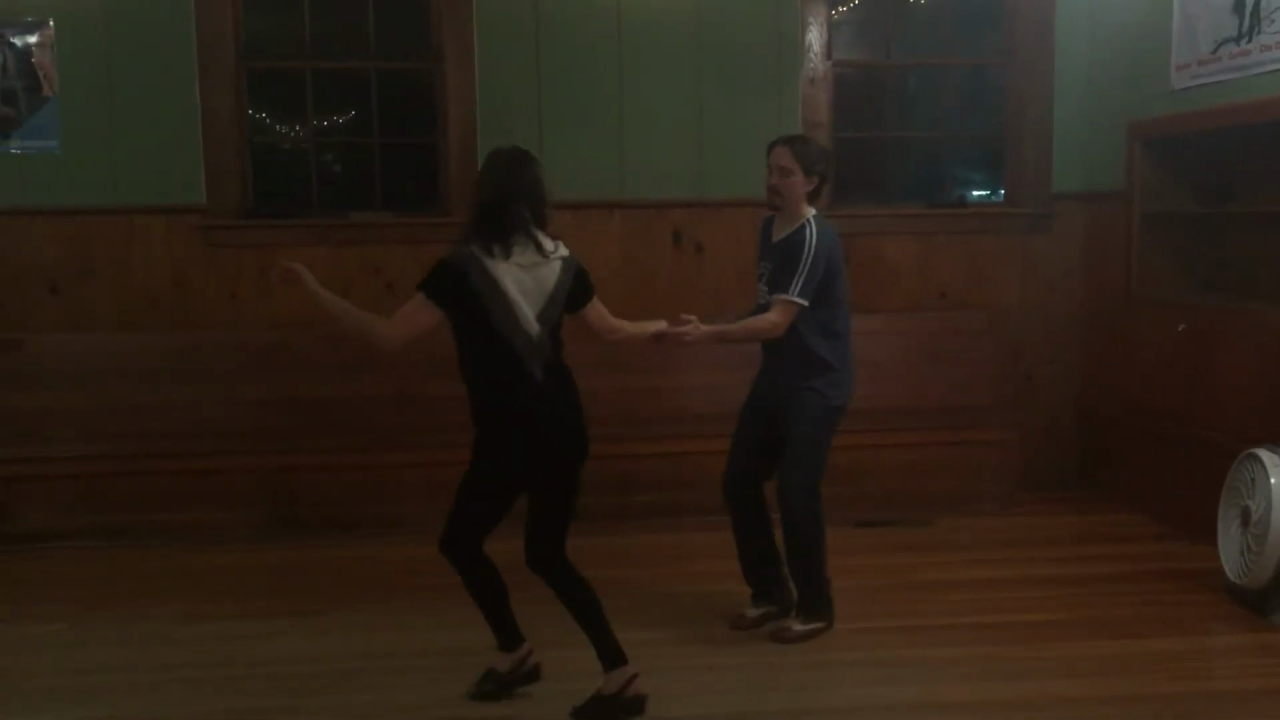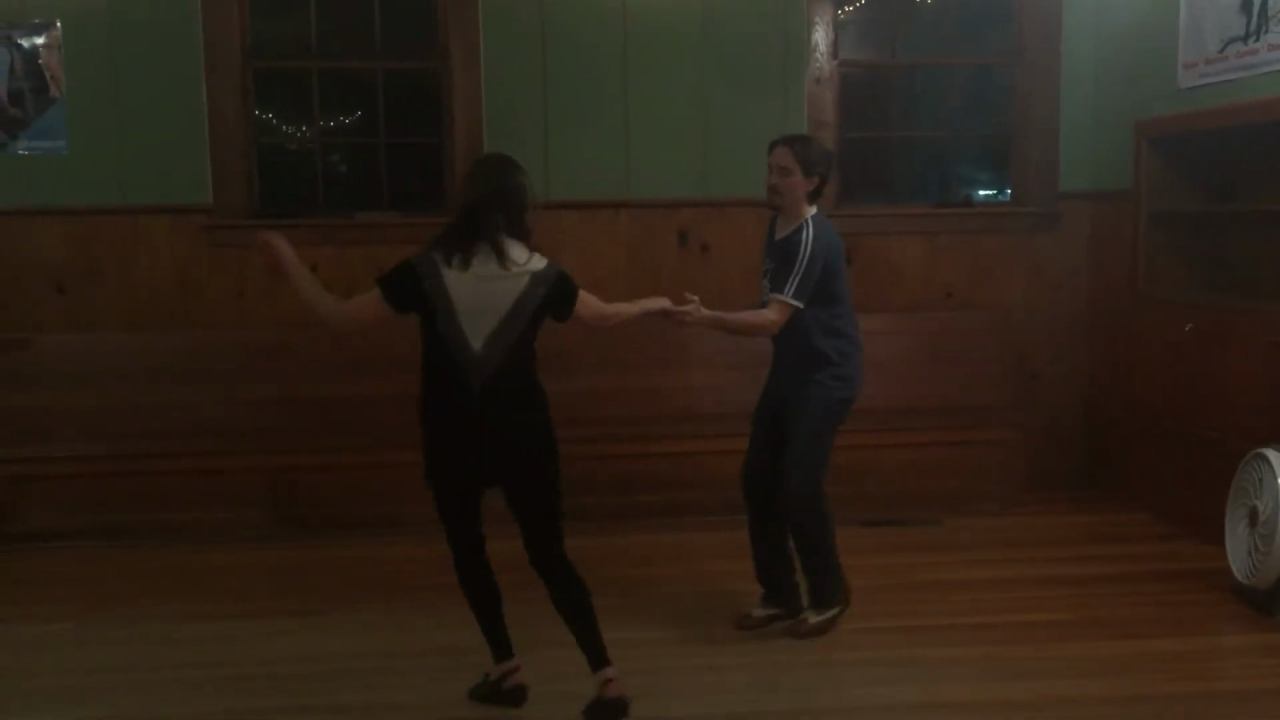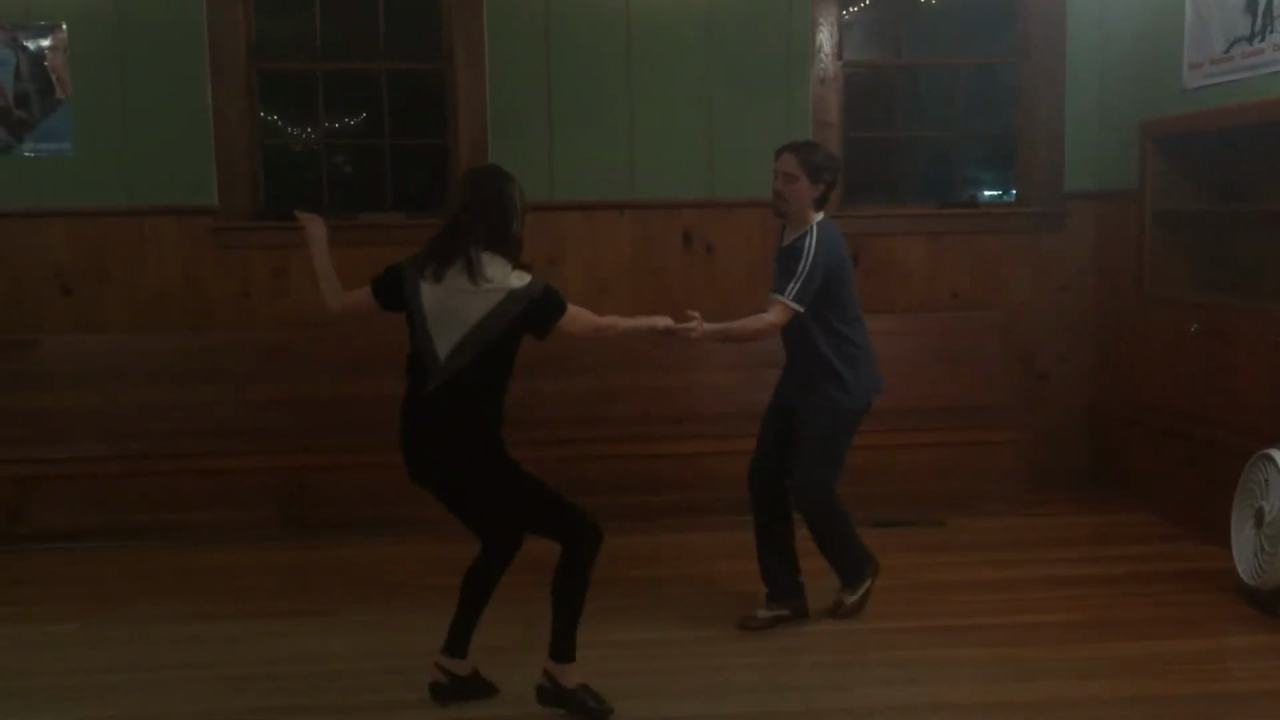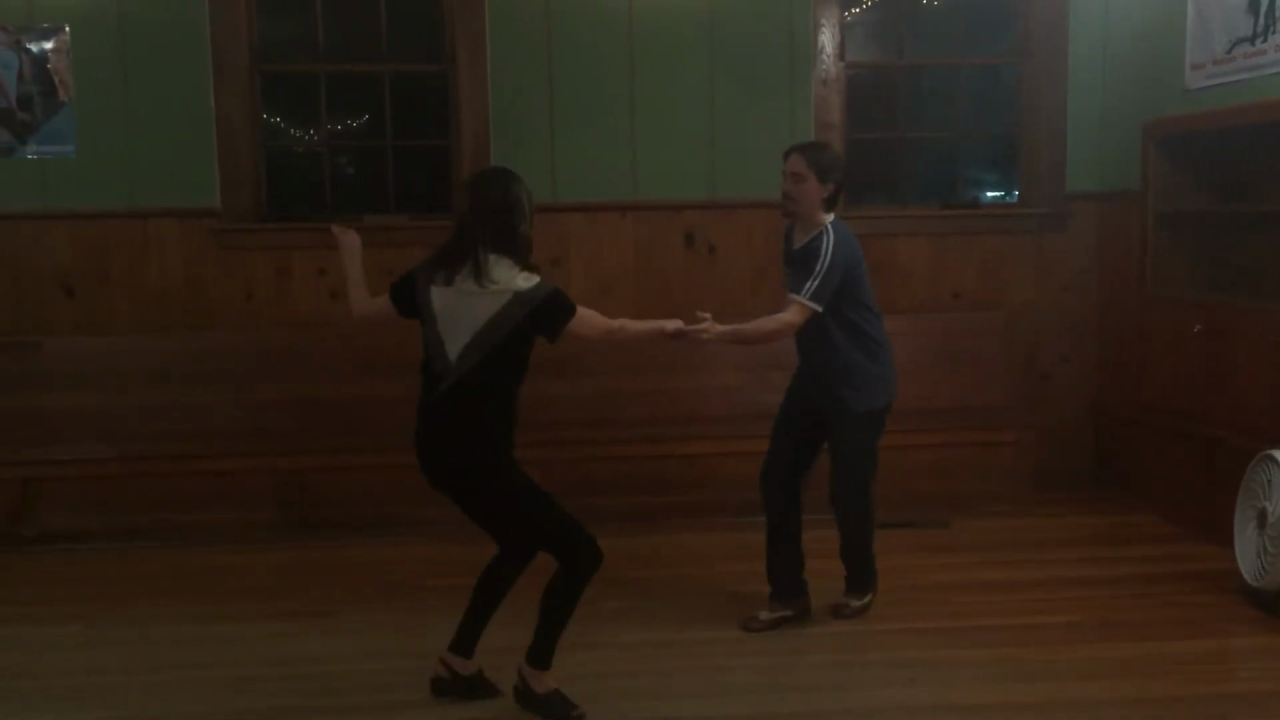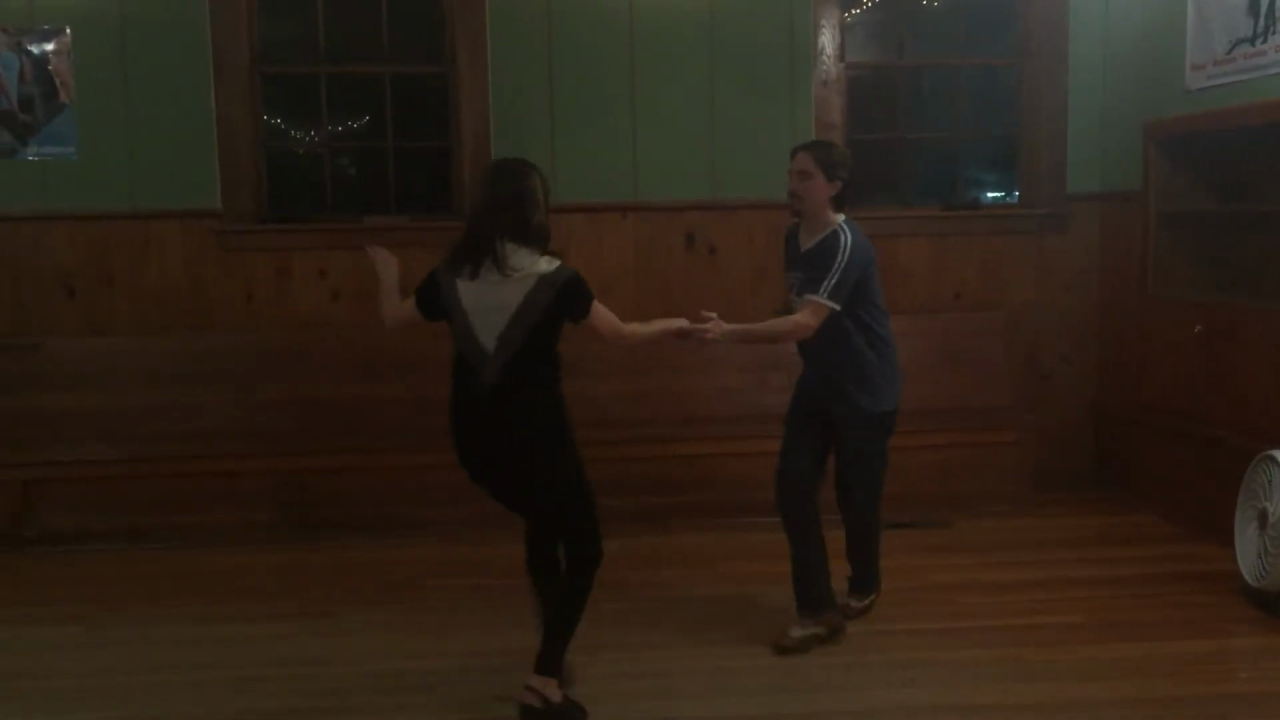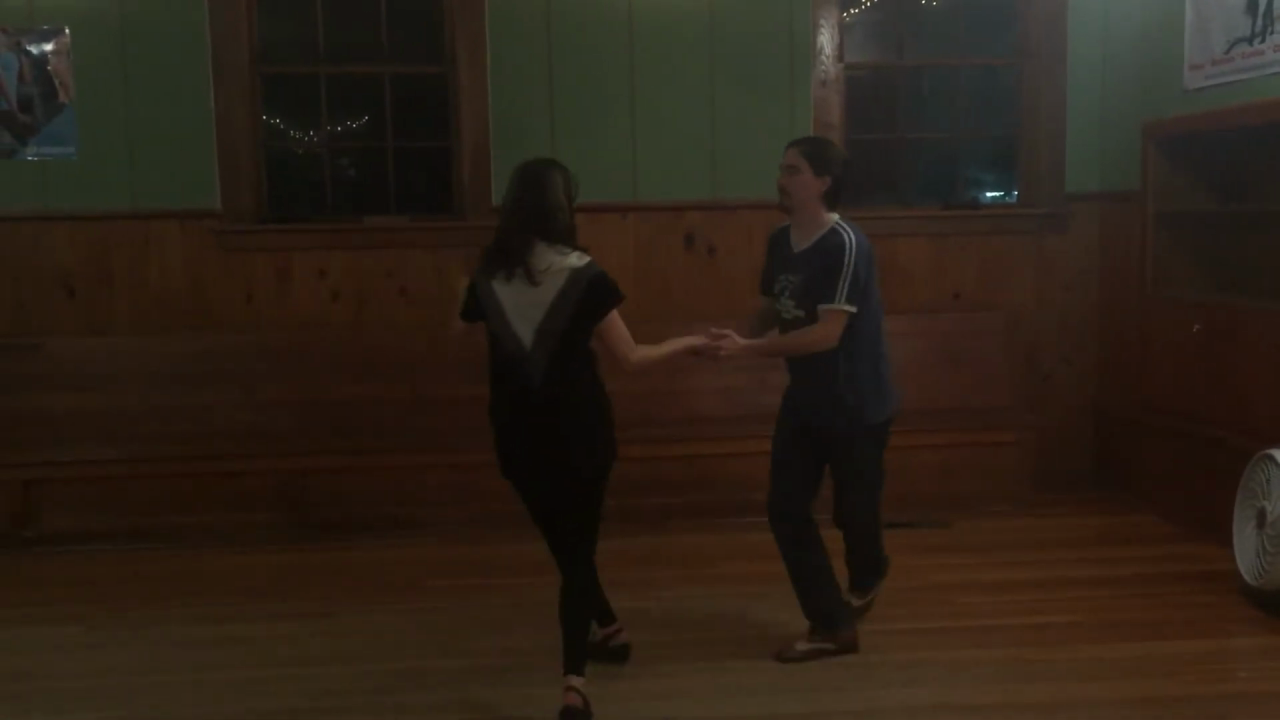
dt=0.2s
person 1, frame 1
left shoulder: (463, 267)
right shoulder: (561, 263)
left elbow: (390, 335)
right elbow: (608, 329)
left wrist: (317, 290)
right wrist: (655, 328)
left hip: (509, 432)
right hip: (564, 425)
left knee: (460, 542)
right knee: (548, 553)
left ankle: (515, 654)
right ankle: (619, 674)
person 1, frame 2
left shoulder: (427, 269)
right shoulder: (539, 275)
left elbow: (337, 313)
right elbow: (603, 314)
left wrist: (291, 262)
right wrist: (653, 304)
left hip: (453, 439)
right hip: (522, 435)
left knee: (464, 543)
right knee: (548, 553)
left ankle: (505, 670)
person 1, frame 3
left shoulder: (417, 274)
right shoulder: (521, 293)
left elbow: (337, 302)
right elbow: (595, 326)
left wrist: (318, 244)
right wrist: (653, 323)
left hip: (422, 444)
right hip: (469, 448)
left knee: (502, 536)
right knee: (581, 535)
left ankle: (452, 665)
right ankle: (562, 672)
person 1, frame 4
left shoulder: (430, 278)
right shoulder: (530, 295)
left elbow: (363, 308)
right elbow: (610, 329)
left wrist: (352, 254)
right wrist: (666, 326)
left hip: (437, 447)
right hip: (480, 452)
left knee: (521, 540)
right knee: (580, 553)
left ankle: (456, 663)
person 1, frame 5
left shoulder: (453, 274)
right shoulder: (553, 278)
left elbow: (394, 316)
right elbow: (622, 332)
left wrist: (387, 273)
right wrist: (673, 324)
left hip: (475, 437)
right hip: (535, 435)
left knee: (544, 528)
right knee: (585, 547)
left ankle: (550, 651)
person 1, frame 6
left shoulder: (490, 275)
right shoulder: (584, 276)
left elbow: (463, 324)
right elbow: (629, 356)
right wrist: (684, 342)
left hip: (516, 432)
right hip: (579, 428)
left knee: (564, 538)
right knee: (576, 544)
left ankle: (604, 629)
person 2, frame 1
left shoulder: (814, 239)
right shoulder: (770, 229)
left elbow: (777, 322)
left wrist: (708, 334)
left hip: (817, 386)
right hip: (775, 380)
left knee: (796, 492)
right knee: (739, 483)
left ankle: (815, 608)
right ankle: (771, 594)
person 2, frame 2
left shoulder: (813, 239)
right shoulder: (779, 227)
left elbow: (773, 318)
left wrist: (707, 318)
left hip: (826, 379)
right hip: (789, 374)
left knee: (798, 485)
right knee: (758, 481)
left ankle: (829, 595)
right ankle: (780, 595)
person 2, frame 3
left shoulder: (816, 245)
right shoulder: (792, 234)
left elbow: (773, 320)
left wrist: (710, 331)
left hip: (839, 386)
right hip: (802, 379)
left knee: (812, 488)
right knee: (765, 479)
left ankle: (858, 571)
right ankle: (785, 595)
person 2, frame 4
left shoulder: (833, 246)
right shoulder: (795, 235)
left elbow: (791, 321)
left wrist: (722, 333)
left hip: (859, 387)
right hip: (813, 380)
left knee: (849, 491)
right knee: (777, 479)
left ankle: (861, 584)
right ankle: (788, 595)
person 2, frame 5
left shoulder: (846, 245)
right shoulder: (795, 237)
left elbow: (805, 323)
left wrist: (731, 332)
right wrist: (742, 327)
left hip: (867, 390)
right hip: (817, 386)
left knee: (857, 495)
right knee: (793, 486)
left ankle: (863, 586)
right ankle: (818, 609)
person 2, frame 6
left shoulder: (846, 246)
right shoulder: (781, 242)
left elbow: (826, 335)
left wrist: (748, 349)
right wrist: (729, 338)
left hip: (857, 403)
right hip: (804, 399)
left knee: (855, 509)
right knee: (785, 509)
left ankle: (866, 578)
right ankle: (830, 626)
